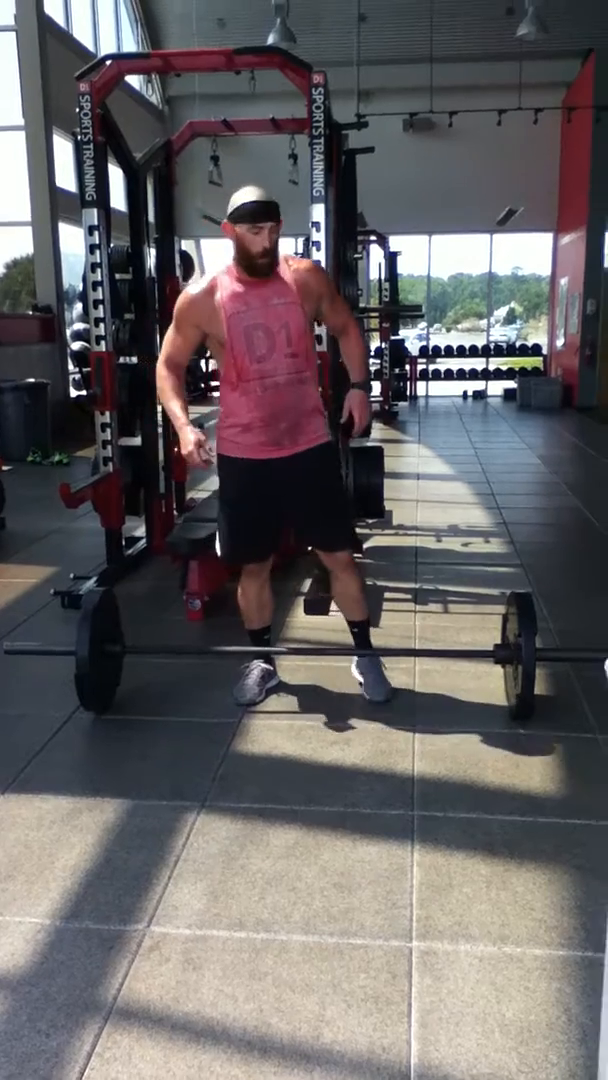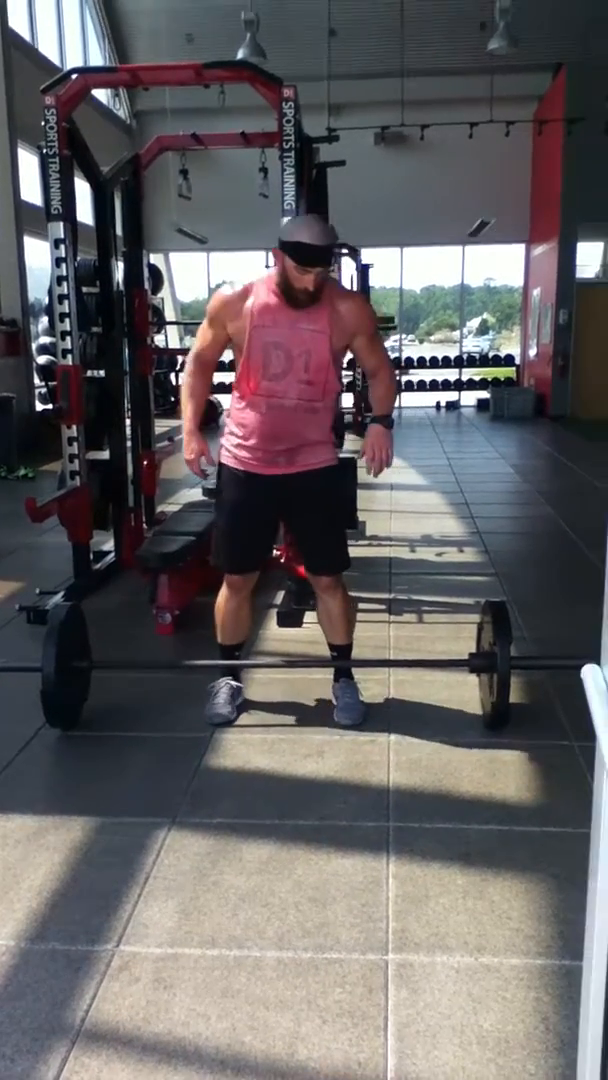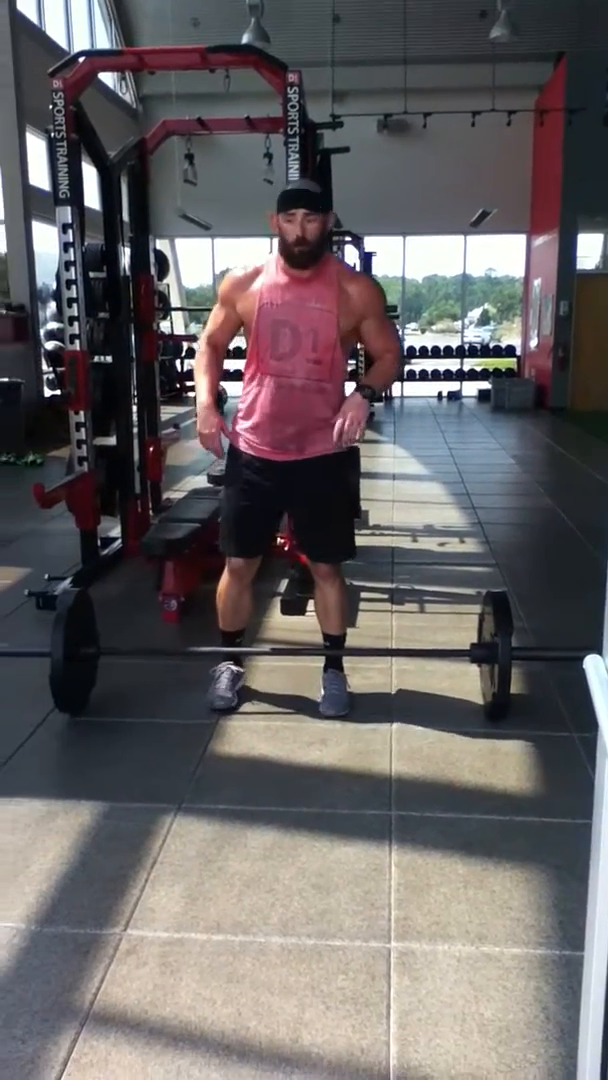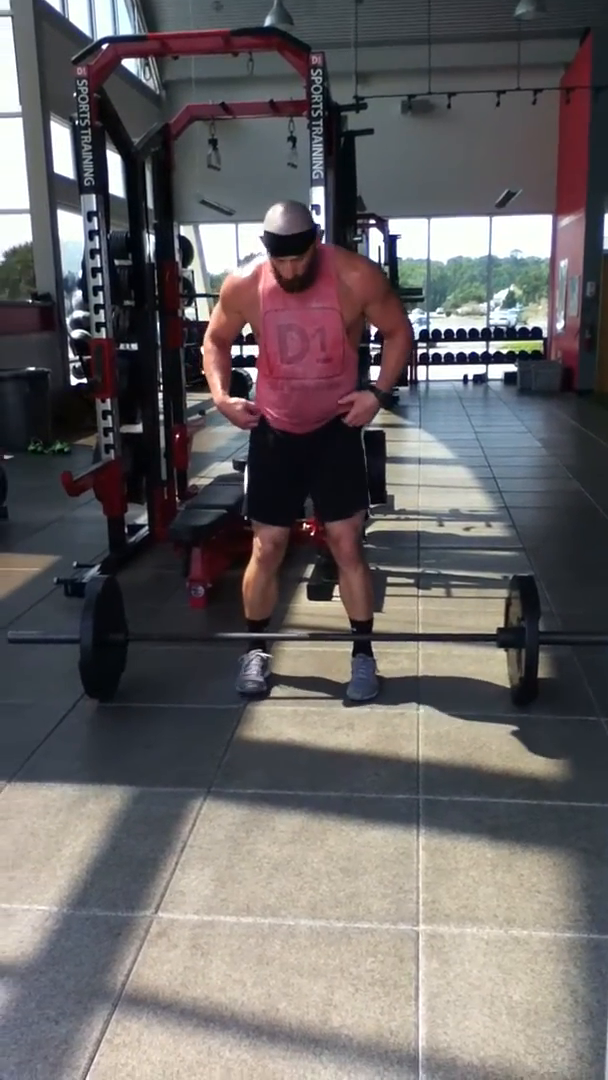
dt=1s
person 1, frame 1
left shoulder: (308, 277)
right shoulder: (200, 300)
left elbow: (346, 329)
right elbow: (169, 365)
left wrist: (358, 385)
right wrist: (184, 425)
left hip: (310, 446)
right hip: (243, 454)
left knee: (339, 556)
right knee: (253, 565)
left ankle: (364, 653)
right ankle: (262, 660)
person 1, frame 2
left shoulder: (349, 309)
right shoulder: (232, 303)
left elbow: (380, 370)
right elbow: (199, 362)
left wrist: (380, 422)
right wrist: (192, 430)
left hip: (313, 465)
right hip: (244, 465)
left knee: (328, 578)
right knee: (237, 577)
left ankle: (344, 677)
right ankle: (230, 674)
person 1, frame 3
left shoulder: (356, 291)
right shoulder: (242, 286)
left elbow: (388, 354)
right elbow: (211, 345)
left wrist: (362, 395)
right wrist: (206, 403)
left hip: (321, 454)
right hip: (252, 451)
left knee: (325, 567)
right knee: (238, 564)
left ankle: (333, 668)
right ankle: (229, 662)
person 1, frame 4
left shoulder: (358, 277)
right shoulder: (242, 286)
left elbow: (399, 332)
right elbow: (216, 340)
left wrist: (378, 393)
right wrist: (221, 395)
left hip: (336, 428)
right hip: (273, 432)
left knee: (347, 544)
right knee: (267, 548)
left ankle: (362, 652)
right ankle: (256, 649)
